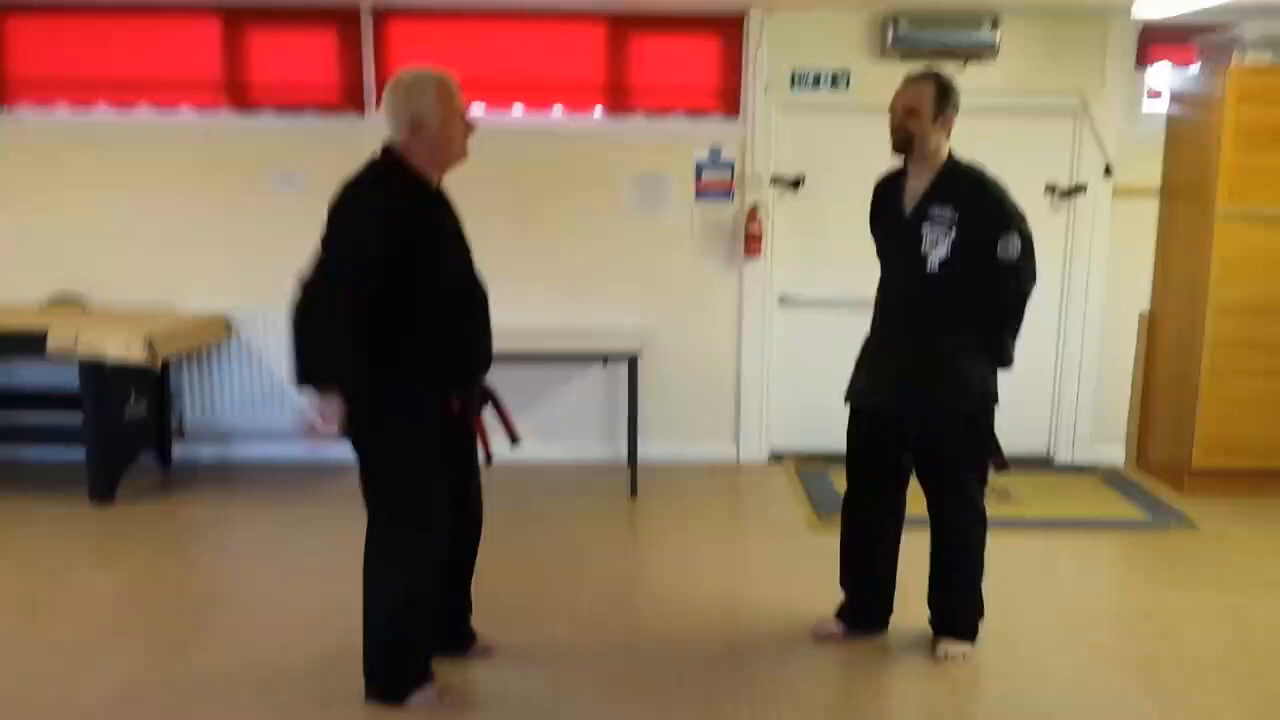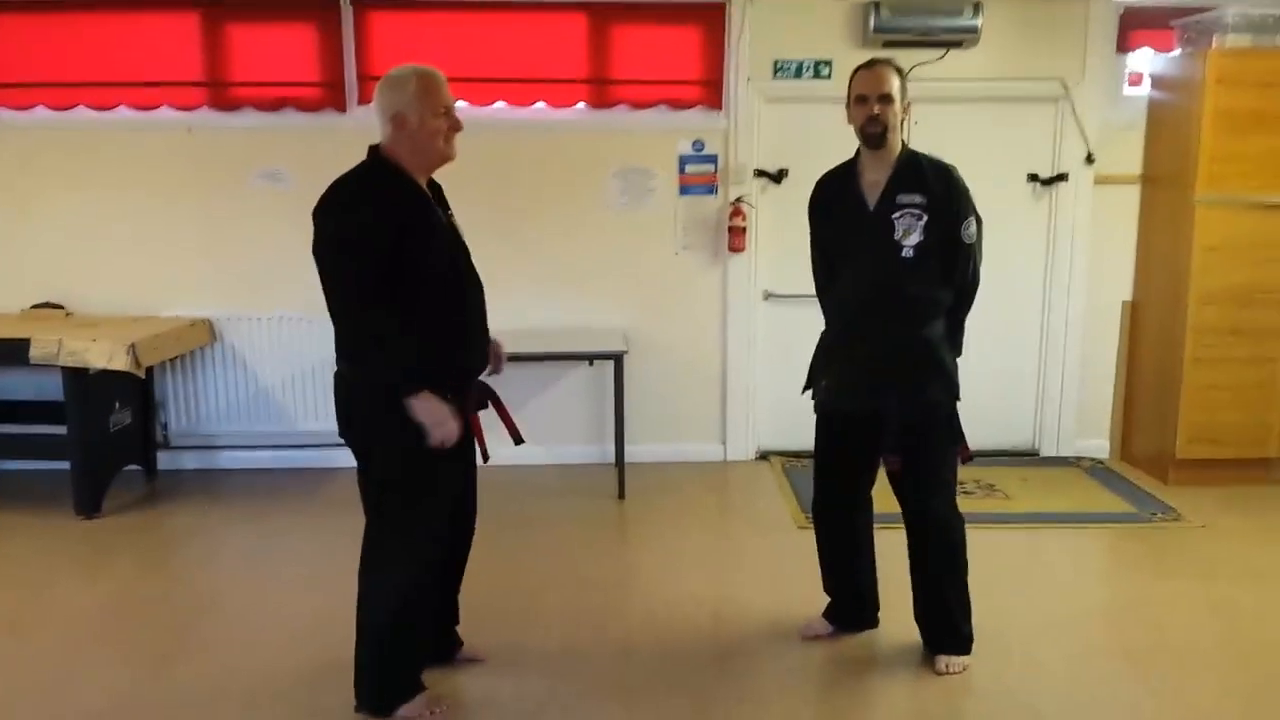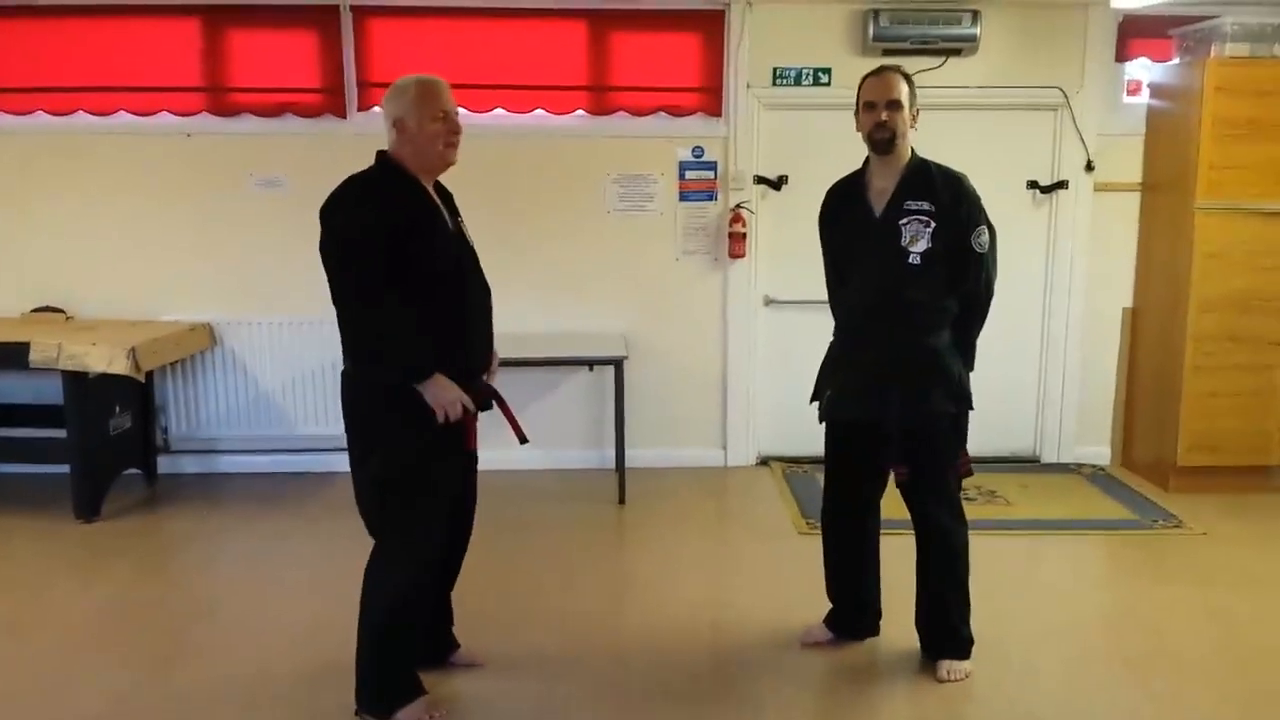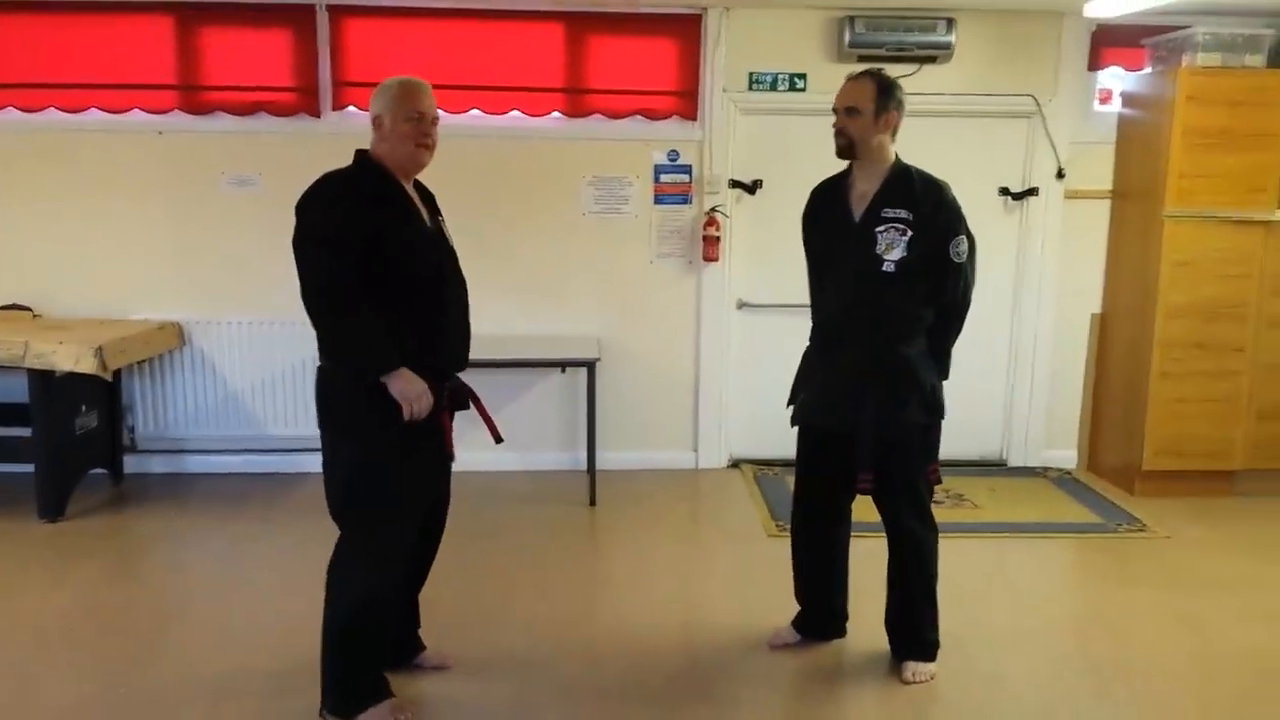
dt=0.5s
person 1, frame 1
left shoulder: (421, 191)
right shoulder: (375, 198)
right elbow: (330, 290)
right wrist: (331, 386)
left hip: (442, 394)
right hip: (397, 401)
left knee: (458, 516)
right knee: (408, 530)
left ankle: (448, 629)
right ankle: (395, 672)
person 1, frame 2
left shoulder: (423, 192)
right shoulder: (357, 201)
right elbow: (361, 314)
left wrist: (478, 340)
right wrist: (415, 395)
left hip: (443, 396)
right hip: (401, 407)
left knee: (451, 523)
right knee: (403, 538)
left ankle: (435, 637)
person 1, frame 3
left shoulder: (435, 196)
right shoulder: (362, 201)
right elbow: (364, 306)
left wrist: (475, 352)
right wrist: (426, 377)
left hip: (444, 394)
right hip: (396, 401)
left knee: (447, 525)
right knee: (406, 537)
left ankle: (429, 639)
person 1, frame 4
left shoulder: (418, 198)
right shoulder: (337, 197)
right elbow: (330, 301)
left wrist: (441, 364)
right wrist: (391, 372)
left hip: (423, 393)
right hip: (370, 399)
left knee: (419, 525)
right knee: (375, 534)
left ankle: (396, 640)
person 2, frame 1
left shoulder: (982, 197)
right shoulder: (886, 193)
left elbow: (1015, 283)
left wrist: (980, 358)
right wrist: (894, 341)
left hip: (956, 379)
right hip: (886, 367)
left knee: (955, 504)
right knee: (868, 492)
left ankle: (956, 622)
right ankle: (864, 609)
person 2, frame 2
left shoulder: (940, 183)
right shoulder: (829, 191)
left elbow: (963, 278)
left wrist: (932, 343)
right wrist: (851, 337)
left hip: (921, 371)
right hip: (847, 366)
left knee: (931, 504)
right knee: (836, 496)
left ankle: (948, 633)
right ankle: (851, 607)
person 2, frame 3
left shoulder: (950, 192)
right shoulder: (840, 200)
left elbow: (977, 285)
left wrist: (942, 354)
right wrist: (860, 346)
left hip: (930, 381)
right hip: (854, 374)
left knee: (937, 512)
right knee: (846, 504)
left ankle: (947, 639)
right ankle: (852, 615)
person 2, frame 4
left shoulder: (931, 199)
right shoulder: (823, 199)
left elbow: (954, 295)
left wrist: (917, 362)
right wrist: (837, 352)
left hip: (903, 389)
right hip: (829, 379)
left knee: (908, 518)
right knee: (816, 508)
left ankle: (915, 642)
right ankle: (820, 617)
